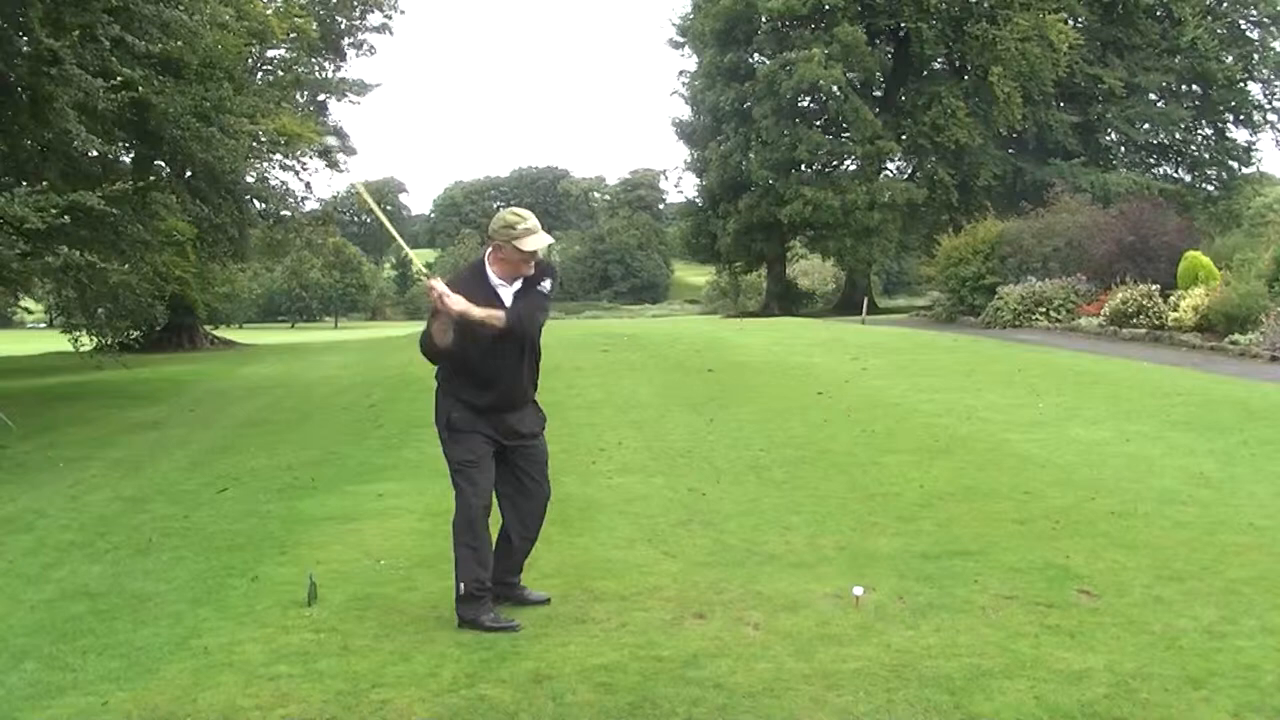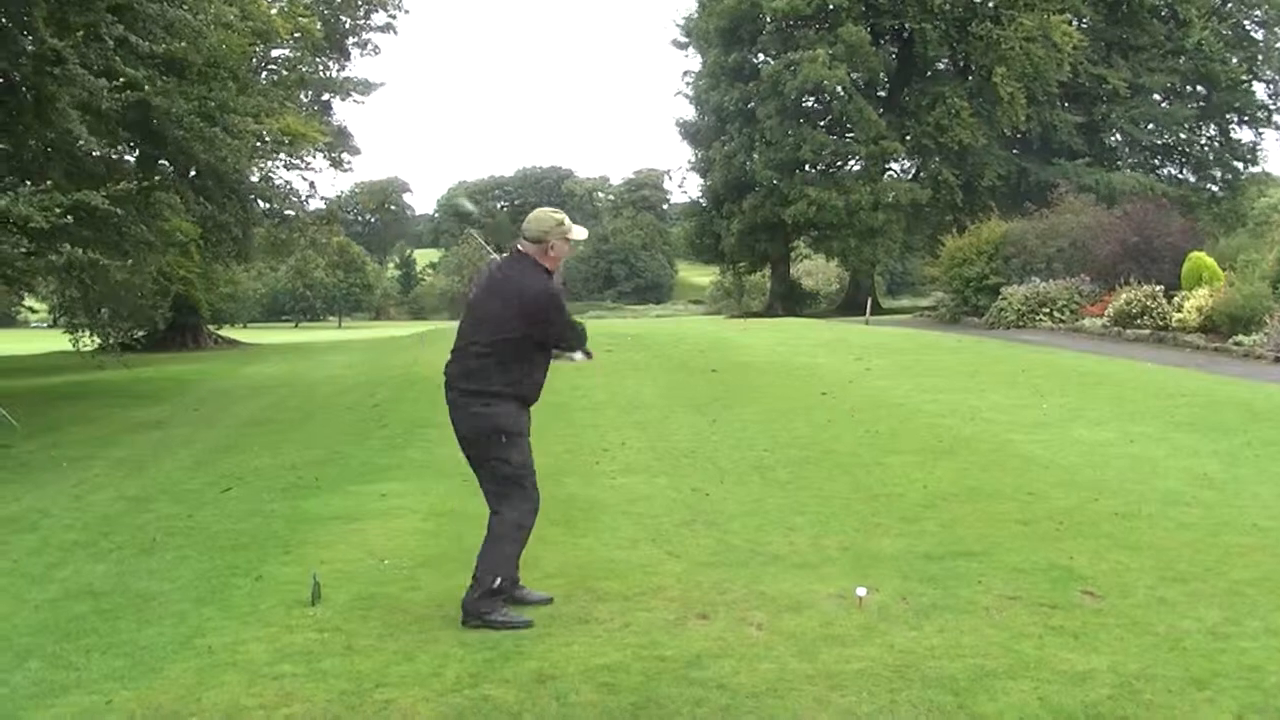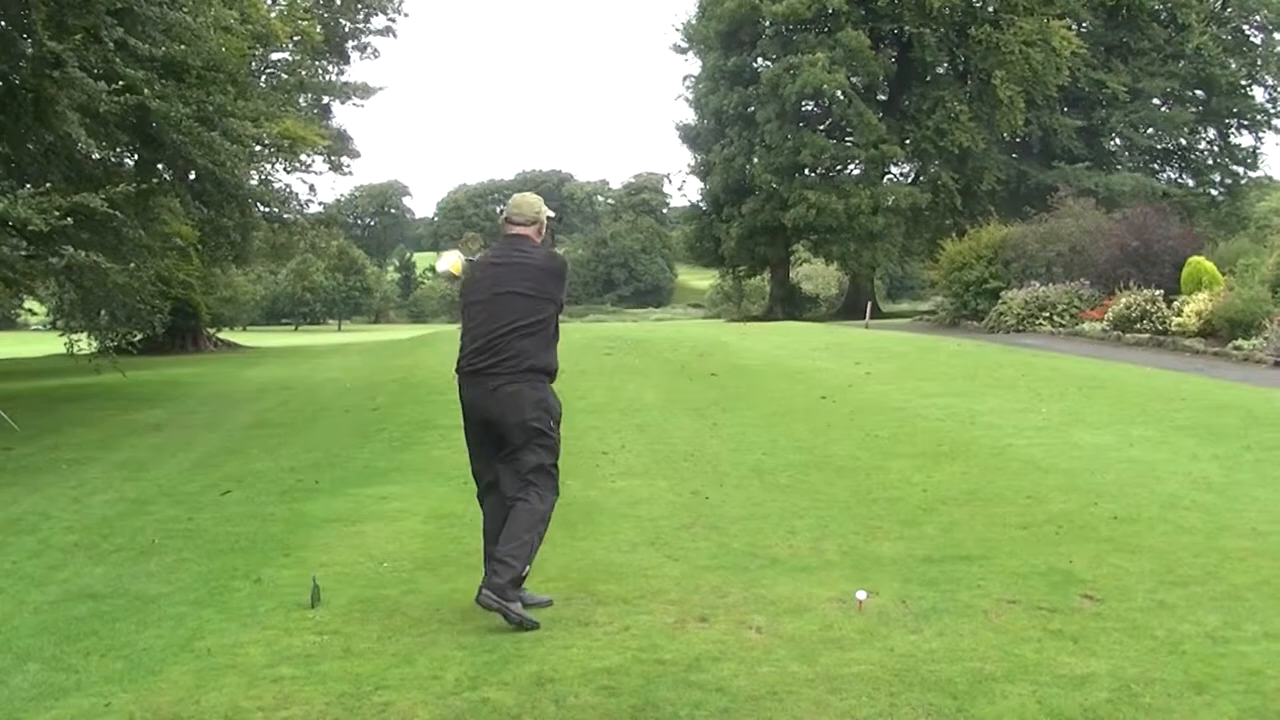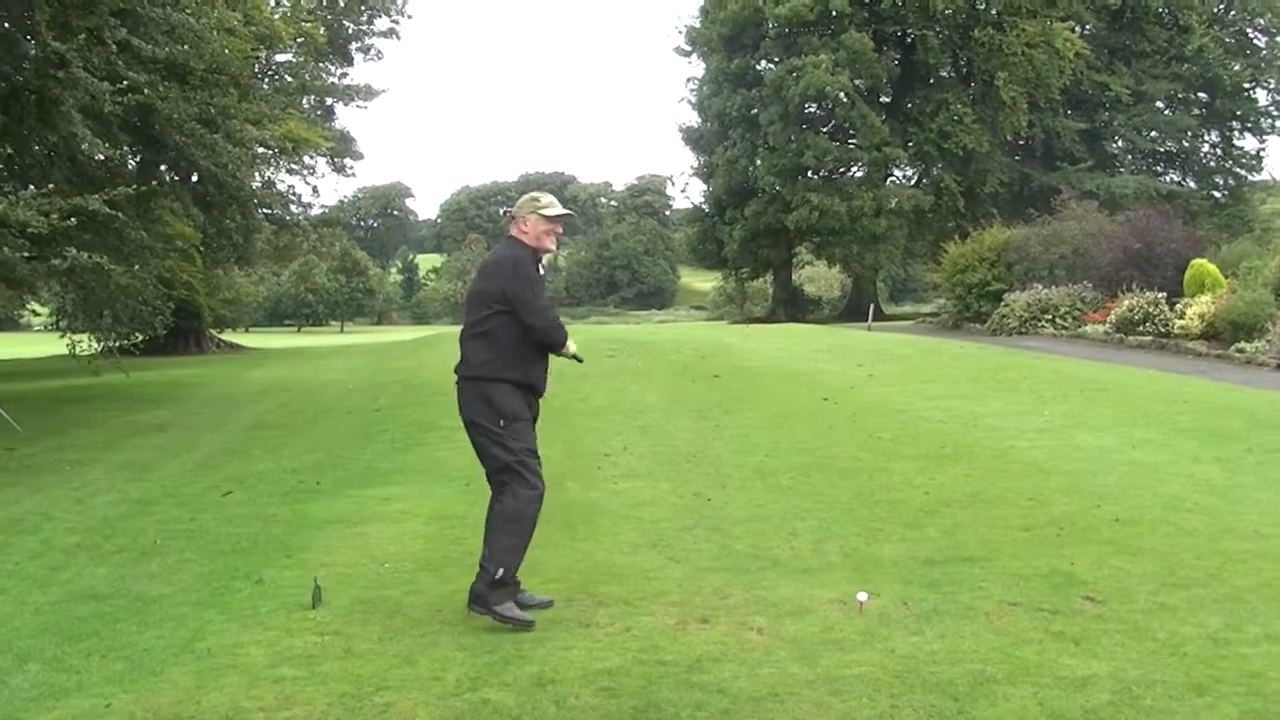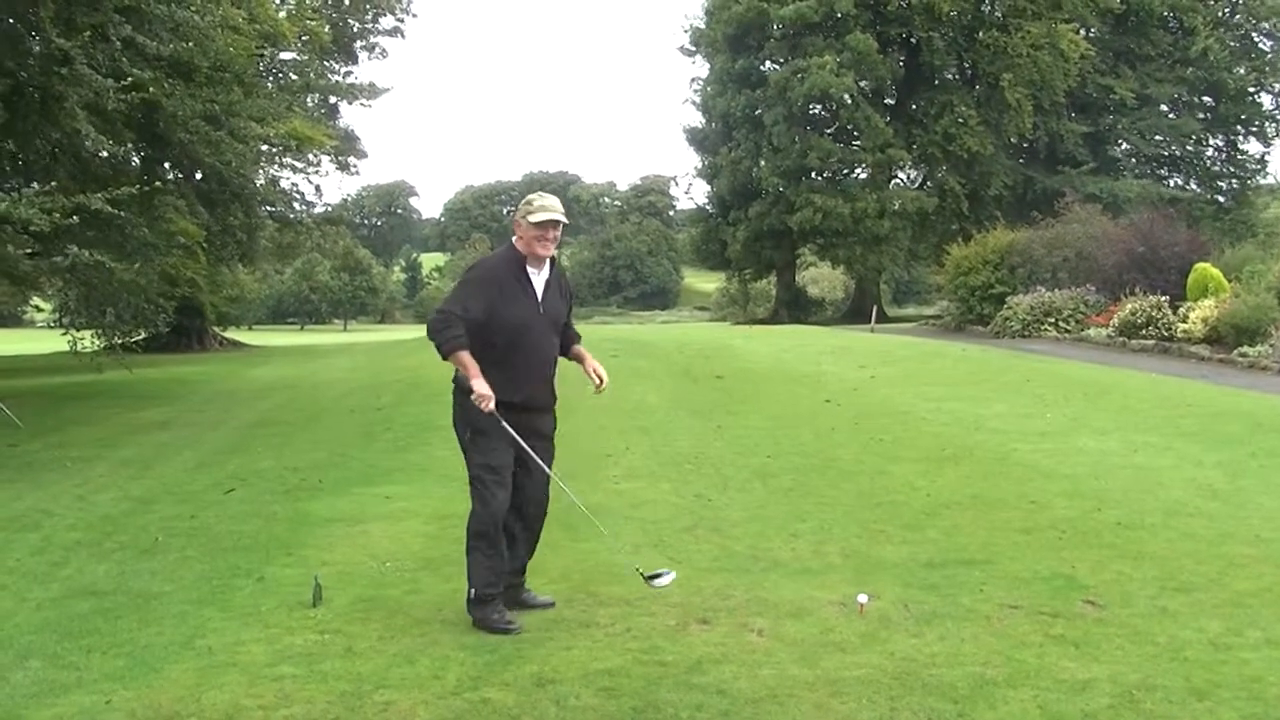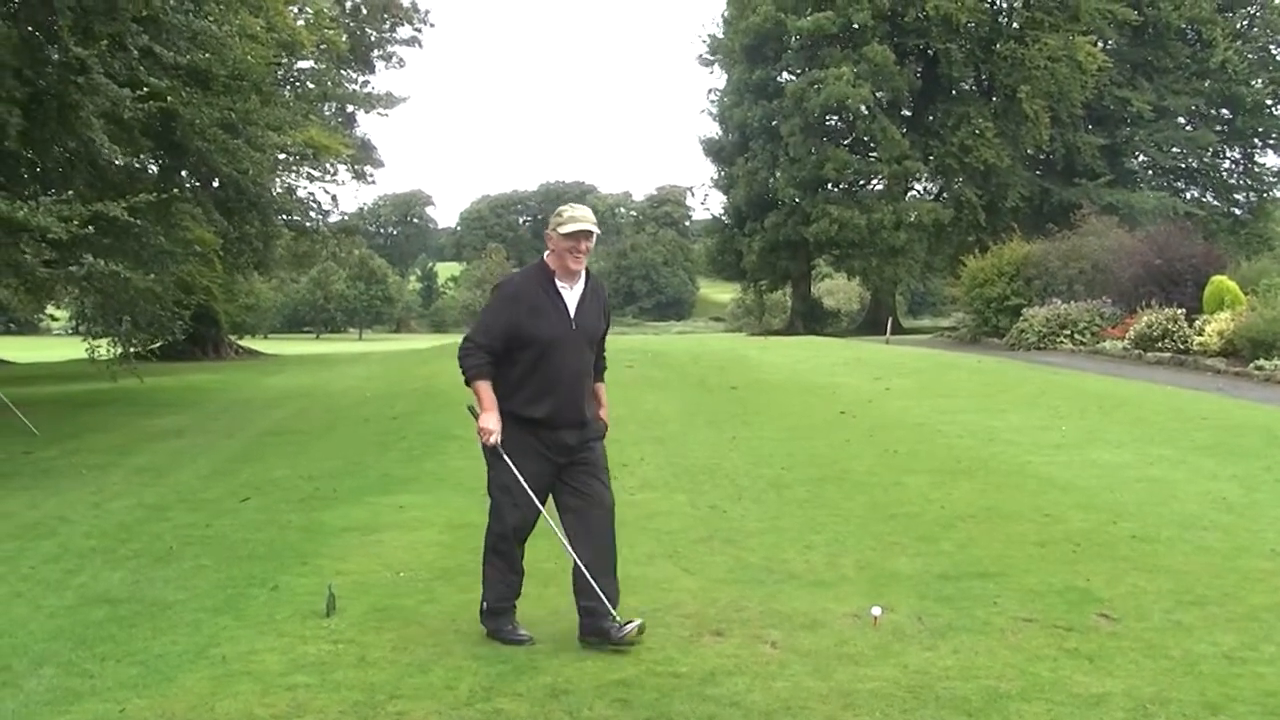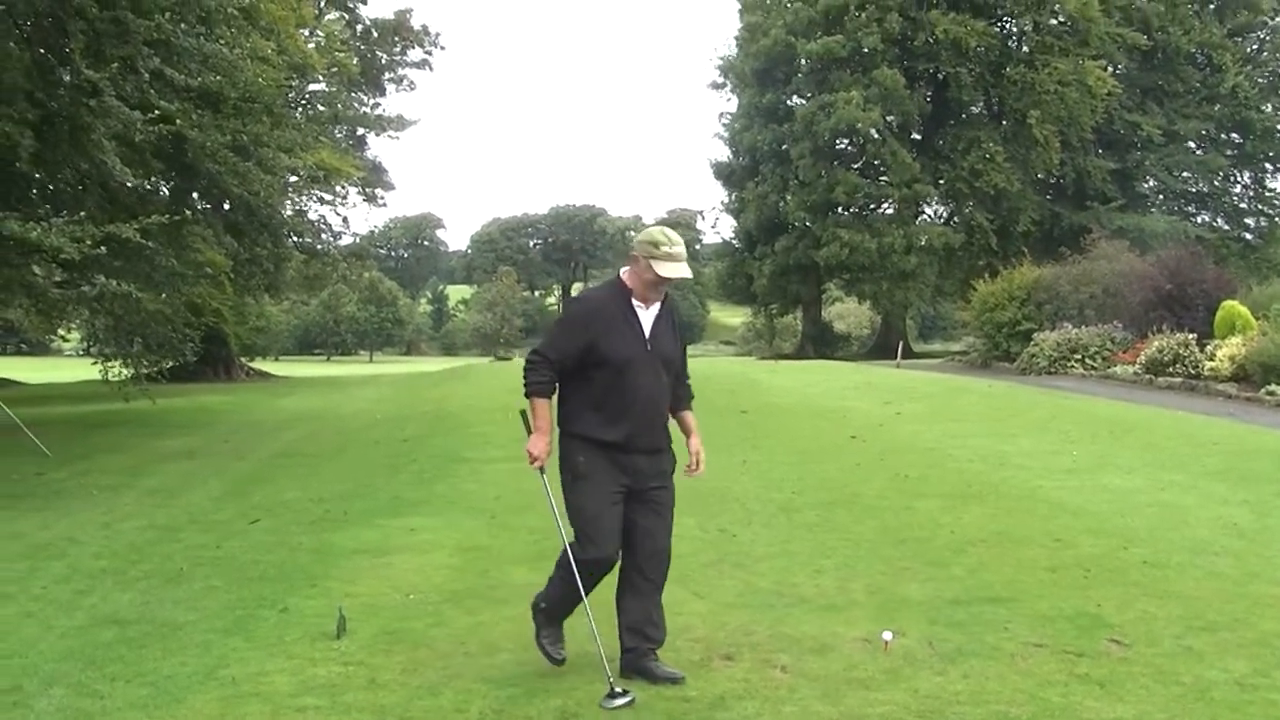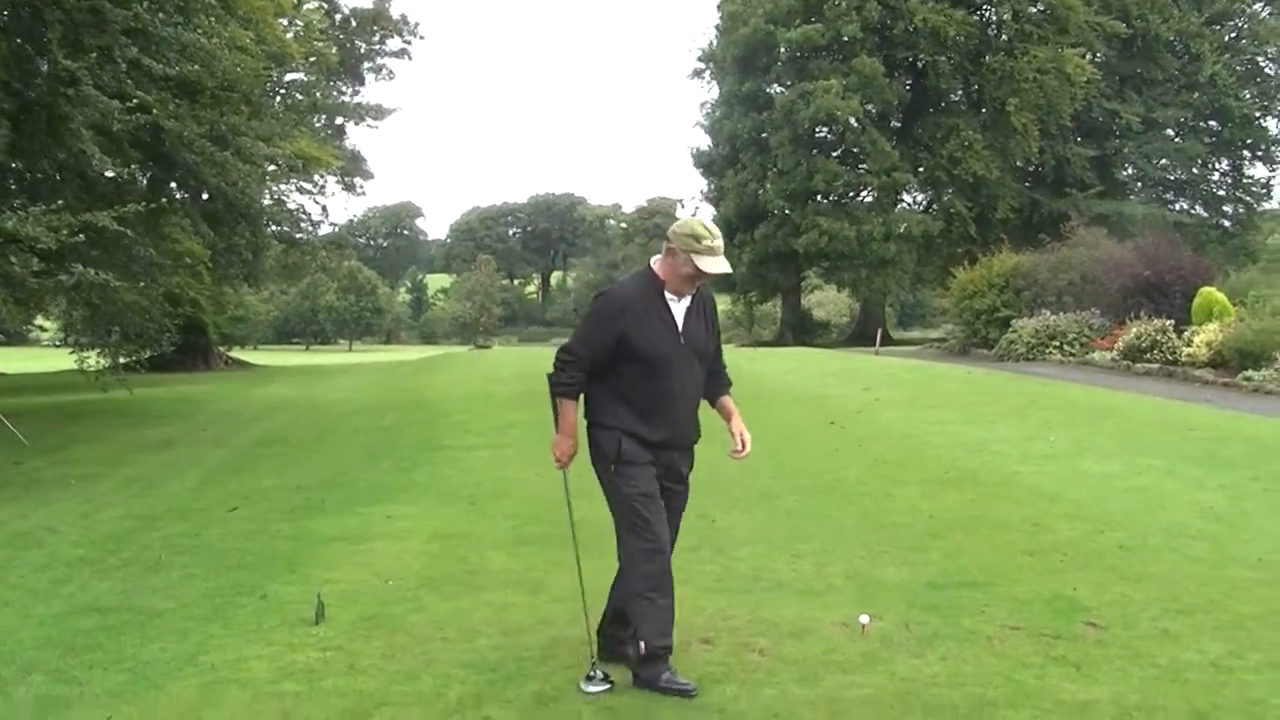
dt=0.4s
person 1, frame 1
left shoulder: (541, 275)
right shoulder: (462, 286)
left elbow: (524, 325)
right elbow: (436, 352)
left wrist: (471, 311)
right wrist: (442, 317)
left hip: (519, 410)
right hip: (465, 412)
left knee: (530, 496)
right knee: (474, 500)
left ankle: (503, 582)
right ankle: (472, 602)
person 1, frame 2
left shoulder: (503, 271)
right shoulder: (540, 292)
right elbow: (571, 339)
left wrist: (557, 345)
right wrist: (580, 347)
left hip: (471, 397)
right hip: (490, 407)
left knee: (506, 492)
right knee: (517, 498)
left ankle: (503, 582)
right ankle: (483, 600)
person 1, frame 3
left shoulder: (475, 269)
right shoulder: (550, 265)
left hip: (474, 389)
right hip: (522, 391)
left knee: (497, 488)
right knee: (537, 488)
left ankle: (503, 582)
right ankle: (502, 583)
person 1, frame 4
left shoulder: (525, 263)
right shoulder: (512, 263)
right elbow: (544, 326)
left wrist: (555, 346)
right wrist: (566, 346)
left hip: (513, 394)
right hip: (492, 394)
left knee: (518, 489)
right knee: (522, 487)
left ankle: (505, 585)
right ankle: (490, 589)
person 1, frame 5
left shoulder: (557, 277)
right shoulder: (489, 273)
right elbow: (444, 324)
left wrist: (588, 360)
right wrist: (474, 378)
left hip: (538, 410)
right hip: (488, 412)
left knee: (533, 502)
right knee: (493, 505)
left ankle: (511, 583)
right ankle: (485, 600)
person 1, frame 6
left shoulder: (595, 291)
right shoulder: (517, 291)
right elbow: (475, 352)
left wrist: (601, 404)
right wrist: (490, 412)
left hip: (580, 431)
right hip: (523, 432)
left knee: (596, 519)
right knee: (511, 525)
left ankle: (597, 618)
right ankle: (497, 614)
person 1, frame 7
left shoulder: (670, 313)
right shoulder: (591, 308)
left elbow: (677, 381)
right elbow: (541, 367)
left wrist: (691, 433)
right wrist: (541, 433)
left hip: (651, 456)
right hip: (594, 452)
left knee: (651, 555)
right knee: (598, 548)
left ankle: (640, 653)
right ankle: (549, 612)
person 1, frame 8
left shoulder: (702, 302)
right shoulder: (622, 301)
left elbow: (713, 369)
right elbow: (570, 365)
left wrist: (732, 418)
right wrist: (566, 432)
left hip: (676, 448)
right hip: (625, 446)
left knee: (650, 549)
right knee: (649, 548)
left ankle: (617, 633)
right ankle: (649, 659)
